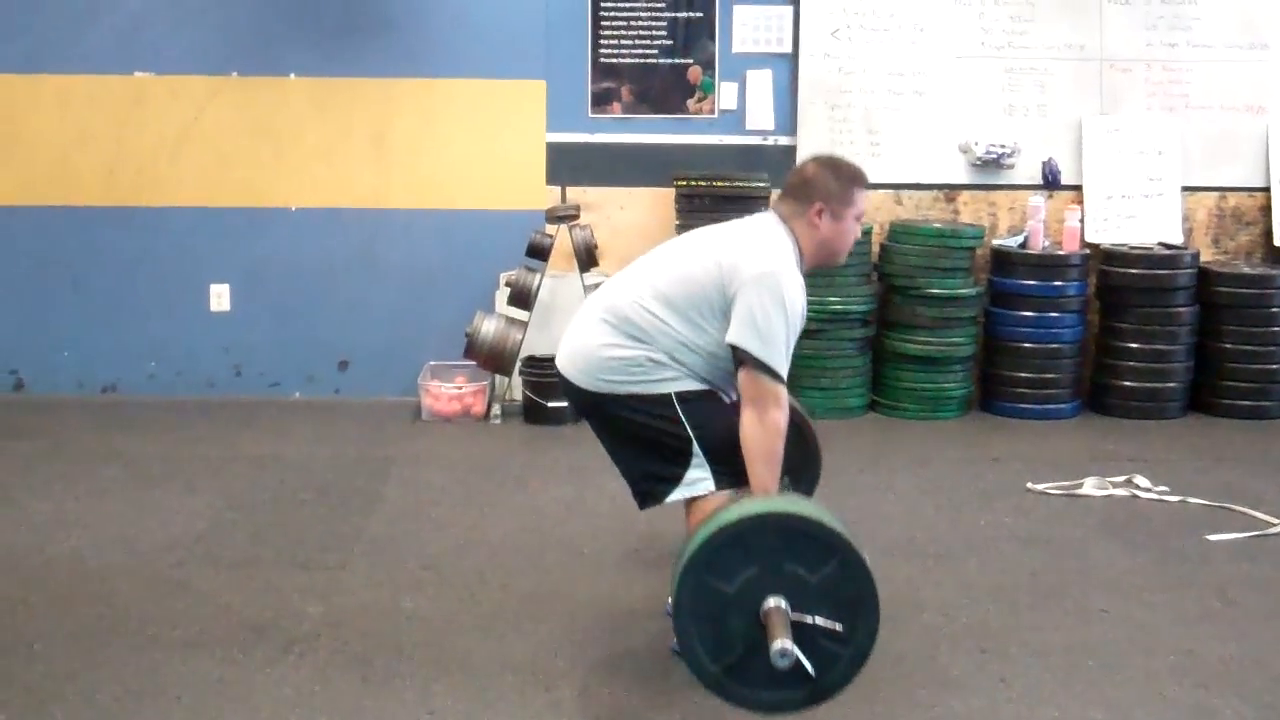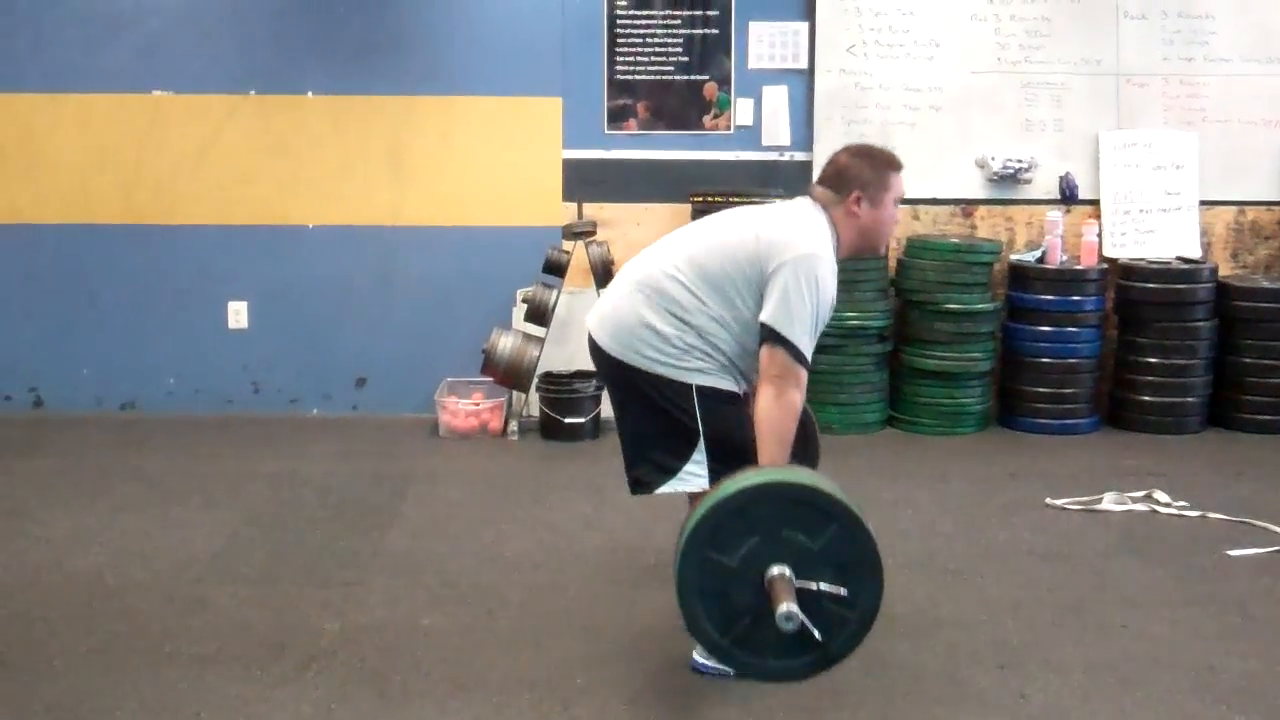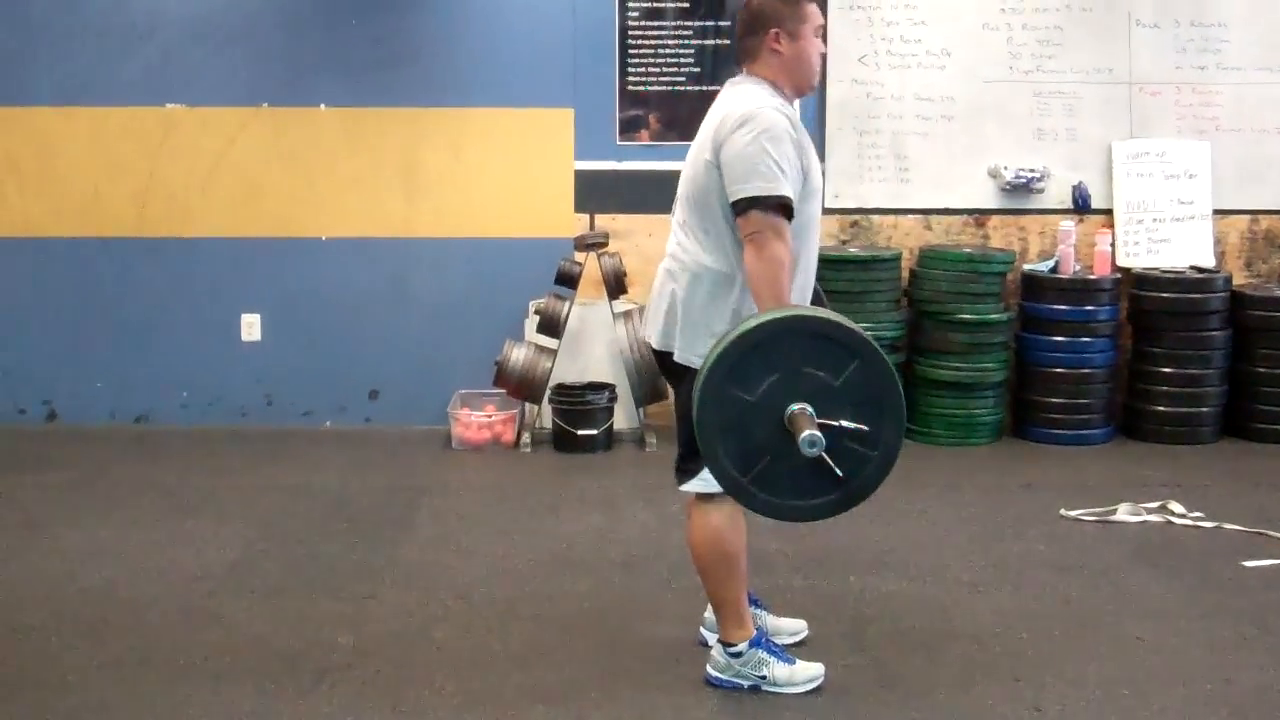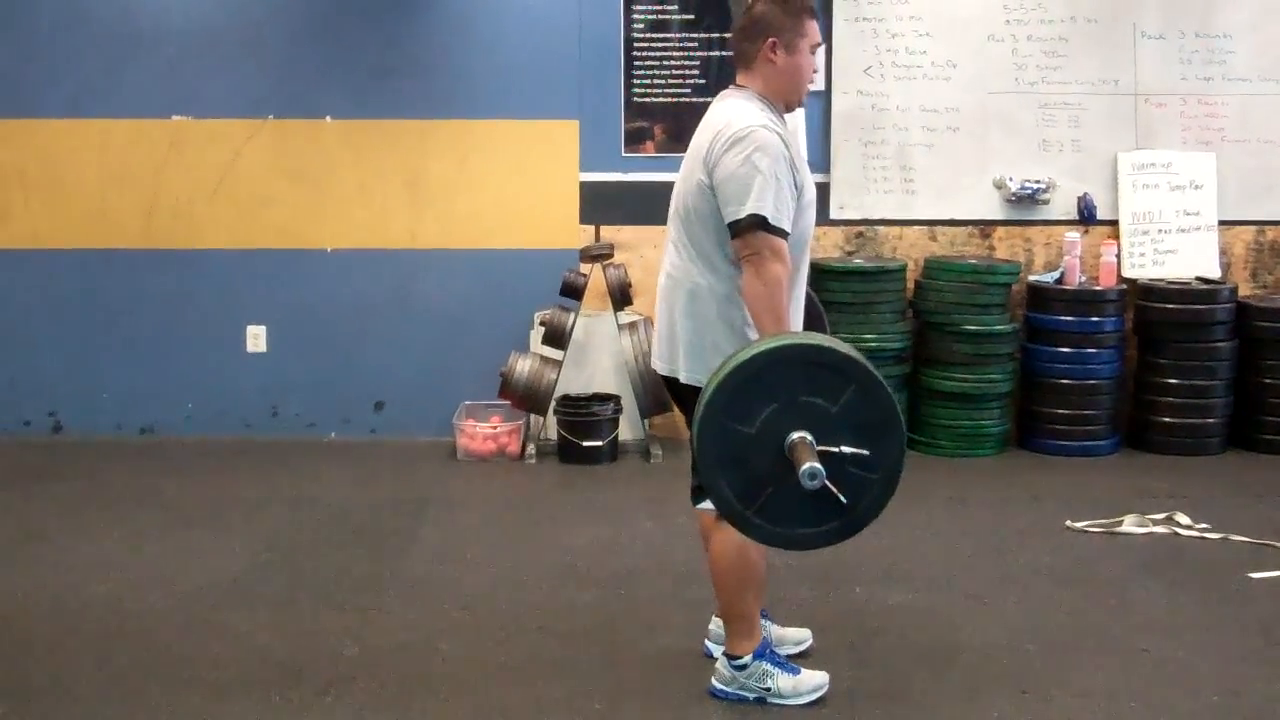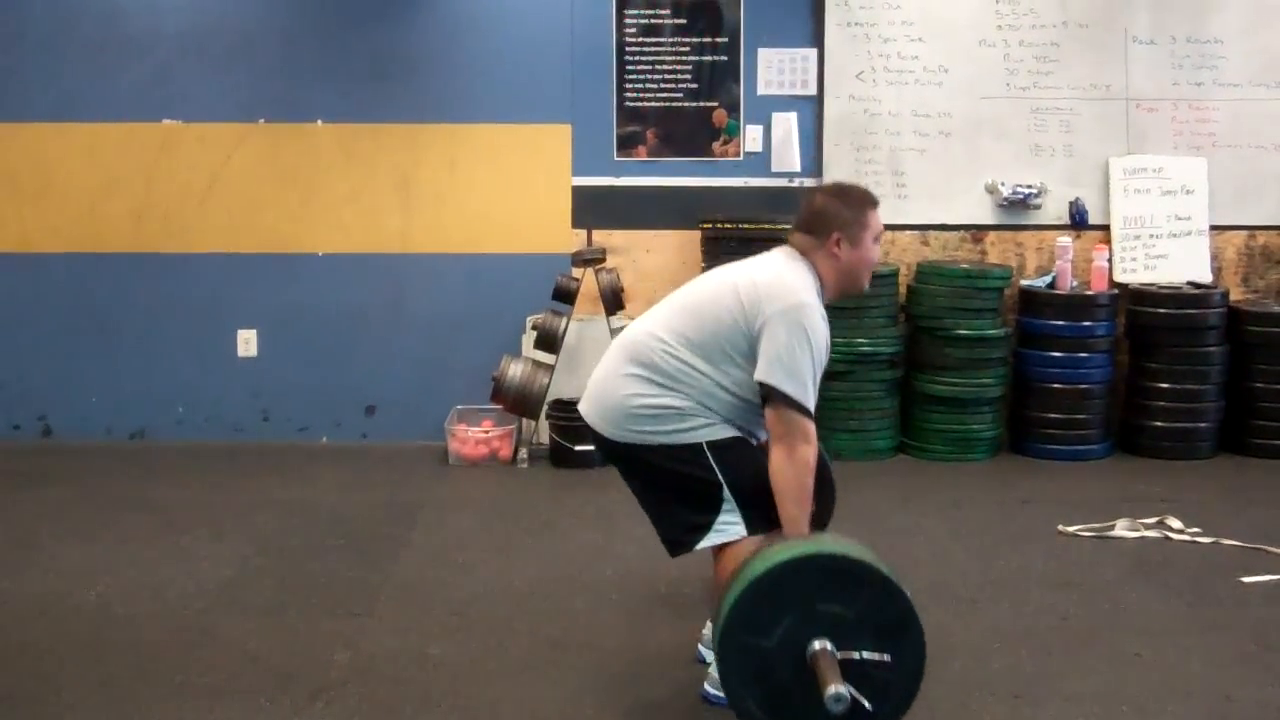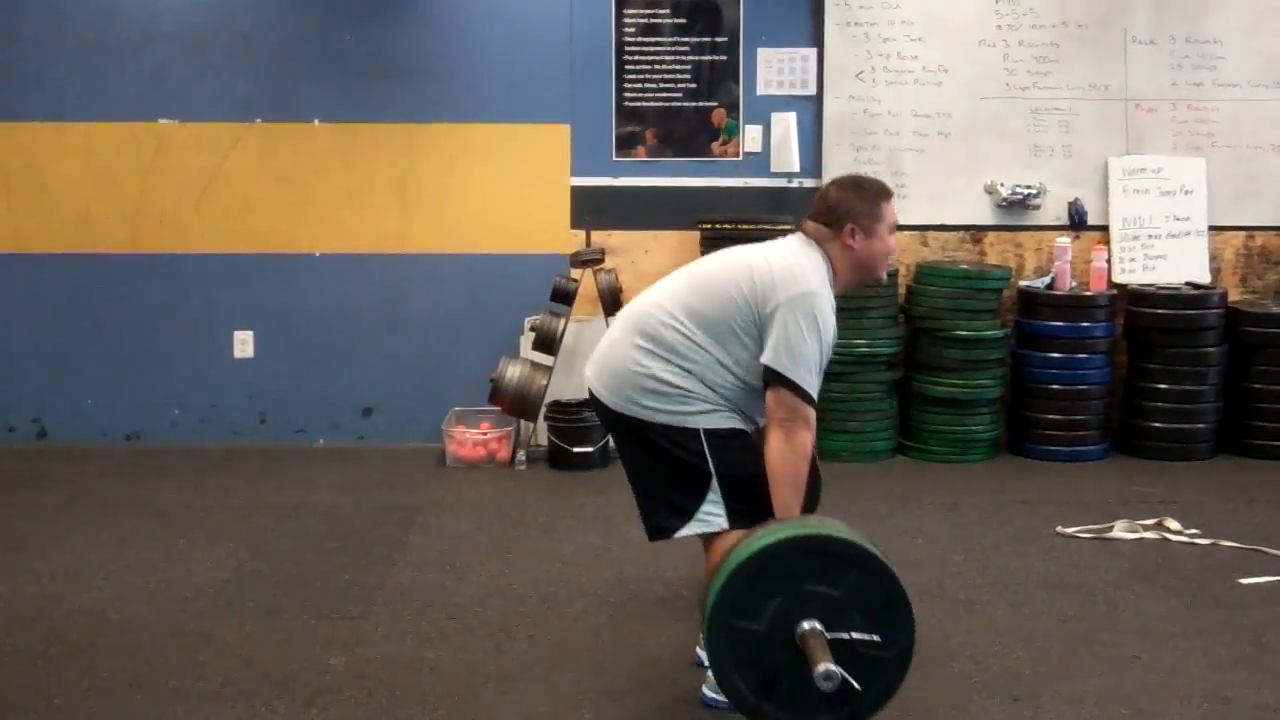
dt=0.5s
person 1, frame 1
left shoulder: (762, 245)
right shoulder: (774, 273)
right elbow: (762, 403)
left hip: (603, 352)
right hip: (614, 368)
left knee: (715, 463)
right knee: (729, 478)
person 1, frame 2
left shoulder: (796, 229)
right shoulder: (809, 255)
left elbow: (770, 371)
right elbow: (782, 383)
left hip: (636, 328)
right hip: (651, 343)
left knee: (728, 474)
right knee: (731, 484)
person 1, frame 3
left shoulder: (747, 106)
right shoulder: (762, 118)
right elbow: (765, 238)
left hip: (714, 323)
right hip: (716, 331)
left knee: (725, 477)
right knee: (719, 483)
left ankle: (731, 610)
right ankle: (736, 650)
person 1, frame 4
left shoulder: (738, 118)
right shoulder: (753, 133)
right elbow: (761, 259)
left hip: (711, 338)
right hip: (724, 346)
left ankle: (735, 621)
right ankle: (743, 662)
person 1, frame 5
left shoulder: (782, 276)
right shoulder: (796, 305)
right elbow: (791, 439)
left hip: (631, 397)
right hip: (643, 414)
left knee: (747, 507)
right knee: (763, 518)
person 1, frame 6
left shoulder: (793, 265)
right shoulder: (806, 294)
right elbow: (791, 425)
left hip: (640, 374)
right hip: (652, 389)
left knee: (745, 504)
right knee: (750, 515)
